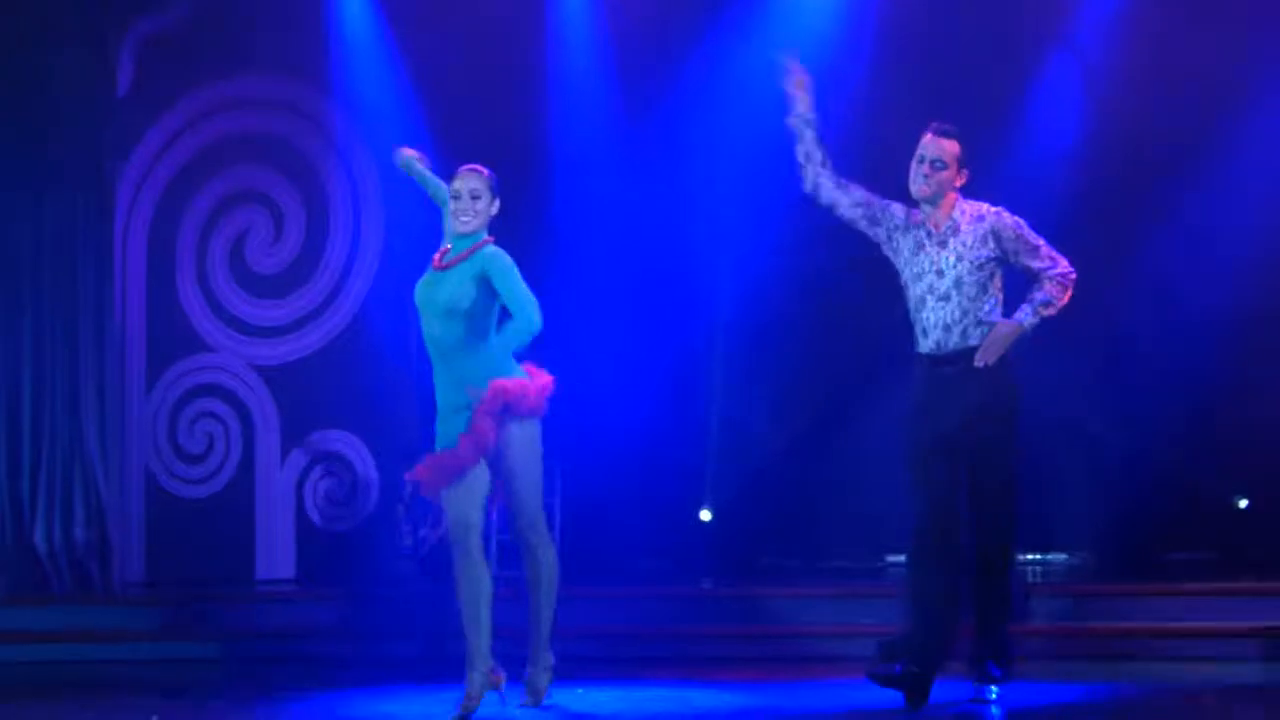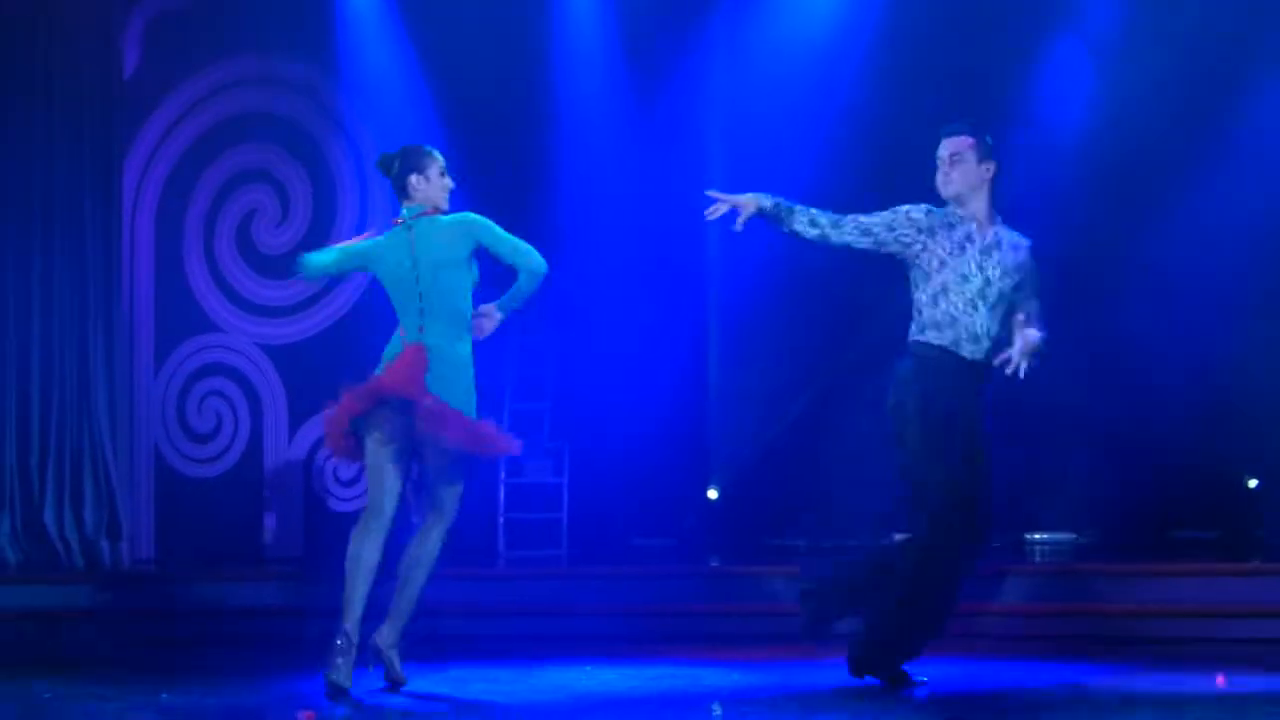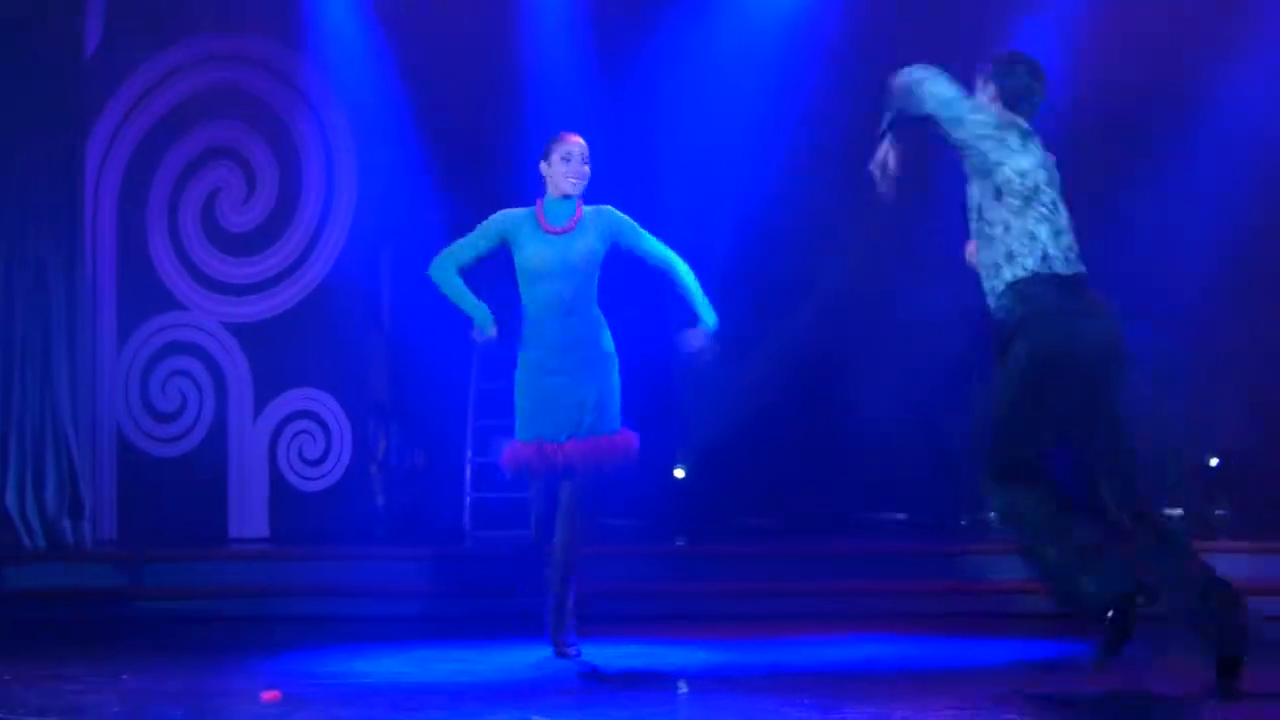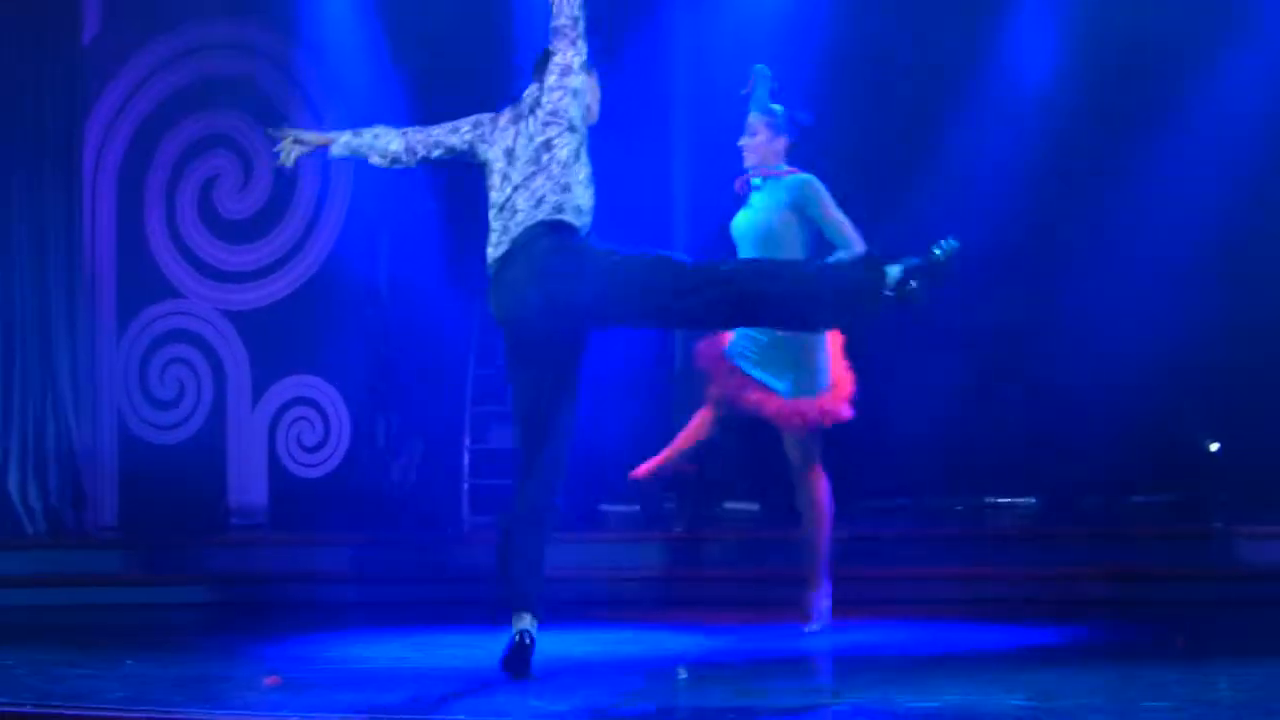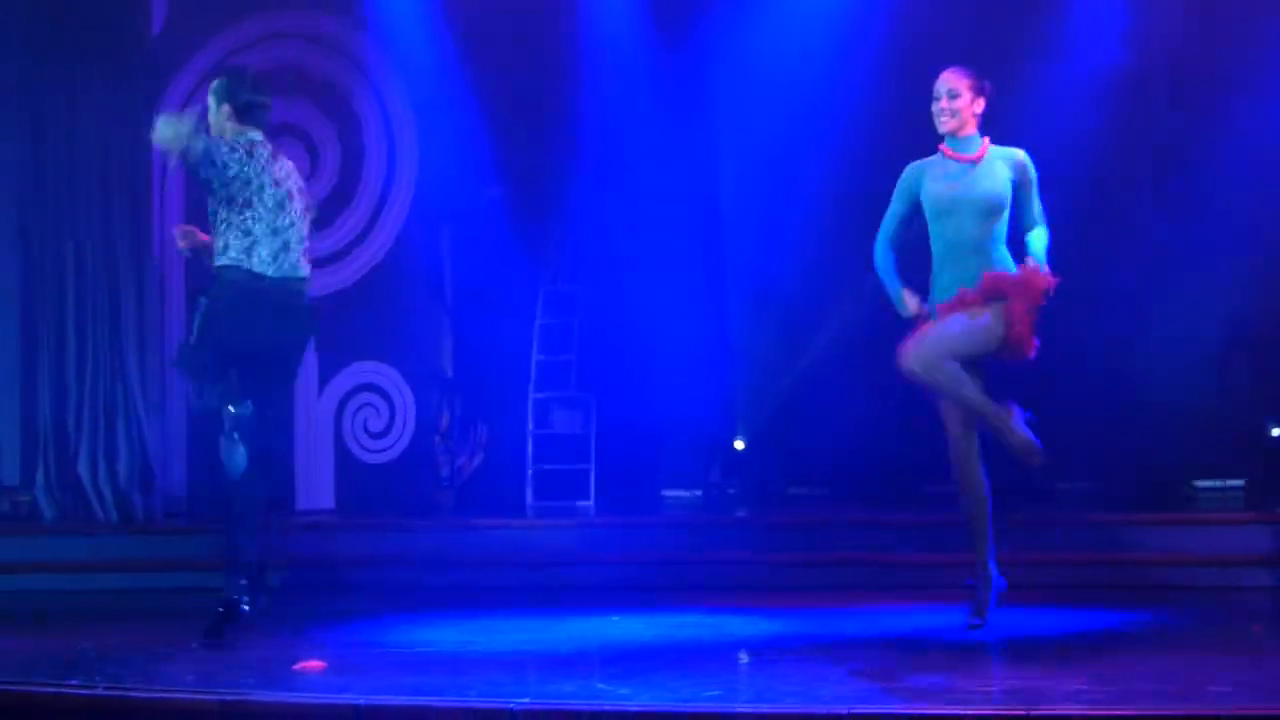
dt=1s
person 1, frame 1
left shoulder: (992, 222)
right shoulder: (893, 225)
left elbow: (1059, 274)
right elbow: (820, 185)
left wrist: (1016, 324)
right wrist: (802, 113)
left hip: (984, 381)
right hip: (932, 384)
left knee: (991, 523)
right knee: (935, 523)
left ankle: (990, 658)
right ankle: (919, 657)
person 1, frame 2
left shoulder: (1018, 249)
right shoulder: (920, 225)
left elbow: (1026, 310)
right elbow: (837, 228)
left wrist: (1028, 335)
right wrist: (768, 204)
left hip: (961, 394)
right hip: (928, 388)
left knee: (965, 526)
right knee: (946, 522)
right ankle: (879, 648)
person 1, frame 3
left shoulder: (990, 139)
right shoulder: (1031, 154)
left elbow: (925, 87)
left wrist: (890, 131)
left hip: (1046, 330)
right hip: (1083, 323)
left knee: (1010, 477)
right knee: (1118, 485)
left ankle: (1110, 591)
right ankle: (1215, 621)
person 1, frame 4
left shoulder: (491, 128)
right shoulder: (558, 106)
left elbow: (408, 141)
left wrist: (329, 142)
left hip: (513, 293)
right hip: (558, 264)
left knee: (539, 460)
right knee: (722, 289)
left ankle: (524, 613)
right ankle: (876, 282)
person 1, frame 5
left shoulder: (228, 156)
right shoulder: (289, 174)
left elbow: (202, 150)
left wrist: (178, 133)
left hip: (236, 304)
right hip: (290, 314)
right knee: (266, 448)
right ankle: (239, 588)
person 2, frame 1
left shoulder: (492, 260)
right shoulder: (445, 256)
left elbow: (531, 316)
right elbow: (450, 211)
left wrist: (482, 359)
right wrist: (420, 172)
left hip: (504, 401)
right hip: (457, 412)
left knee: (530, 529)
right knee: (463, 536)
left ankle: (539, 658)
right ankle: (480, 666)
person 2, frame 2
left shoulder: (377, 246)
right shoulder: (466, 227)
left elbow: (312, 265)
right elbow: (534, 265)
right wrist: (499, 308)
left hip: (392, 384)
right hip: (447, 386)
left knee: (377, 515)
right knee: (438, 516)
left ankle: (348, 632)
right ankle: (389, 634)
person 2, frame 3
left shoulder: (606, 221)
right shoulder: (512, 223)
left elbow: (670, 263)
right elbow: (442, 266)
left wrist: (706, 317)
right wrist: (479, 314)
left hip: (593, 367)
right hip: (539, 368)
left knee: (575, 493)
right knee: (549, 487)
left ankle: (560, 609)
right ankle: (557, 595)
person 2, frame 4
left shoulder: (802, 187)
right shoulder: (757, 189)
left elbow: (855, 251)
right elbow: (766, 125)
right wrist: (760, 91)
left hip: (792, 334)
right hip: (753, 331)
left knee: (803, 459)
left ankle: (818, 586)
person 2, frame 5
left shoulder: (1013, 162)
right shoulder: (918, 172)
left elbow: (1036, 227)
right elbow: (884, 245)
left wrist: (1037, 262)
right wrist: (900, 293)
left hip: (1001, 298)
right hip: (947, 306)
left knee: (917, 356)
right knee: (961, 446)
left ankle: (1003, 418)
right ankle: (984, 571)
